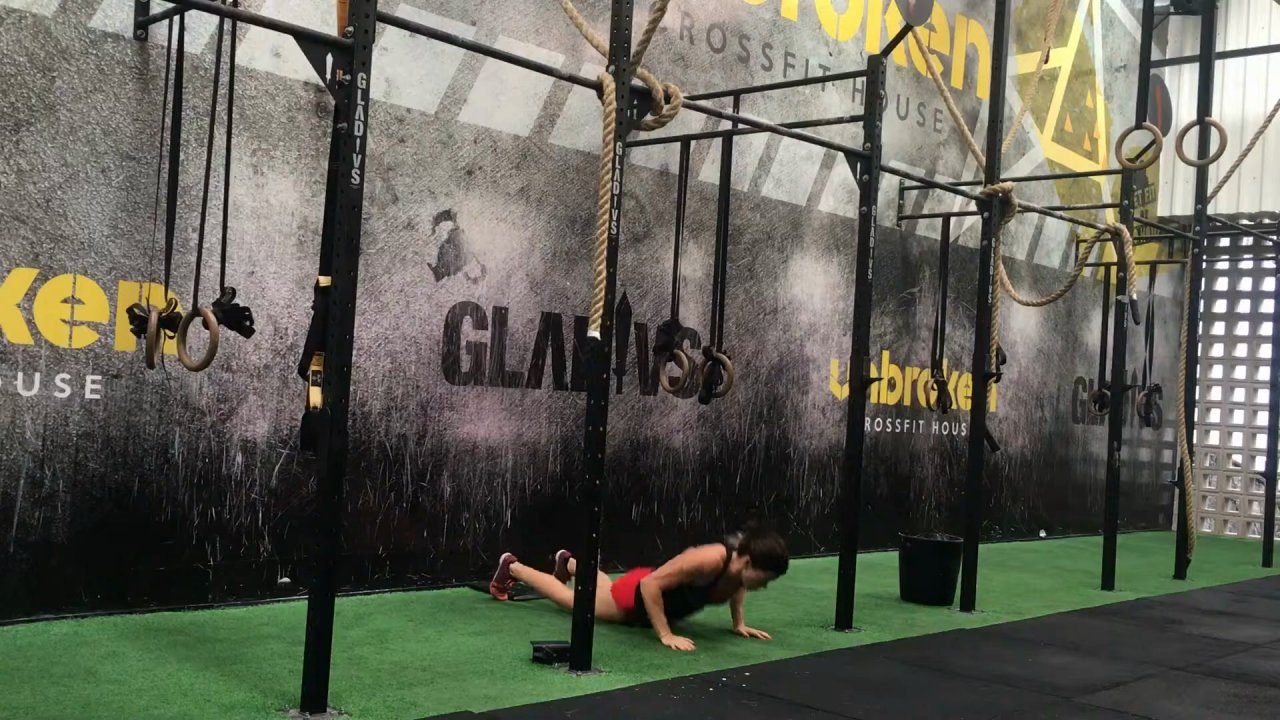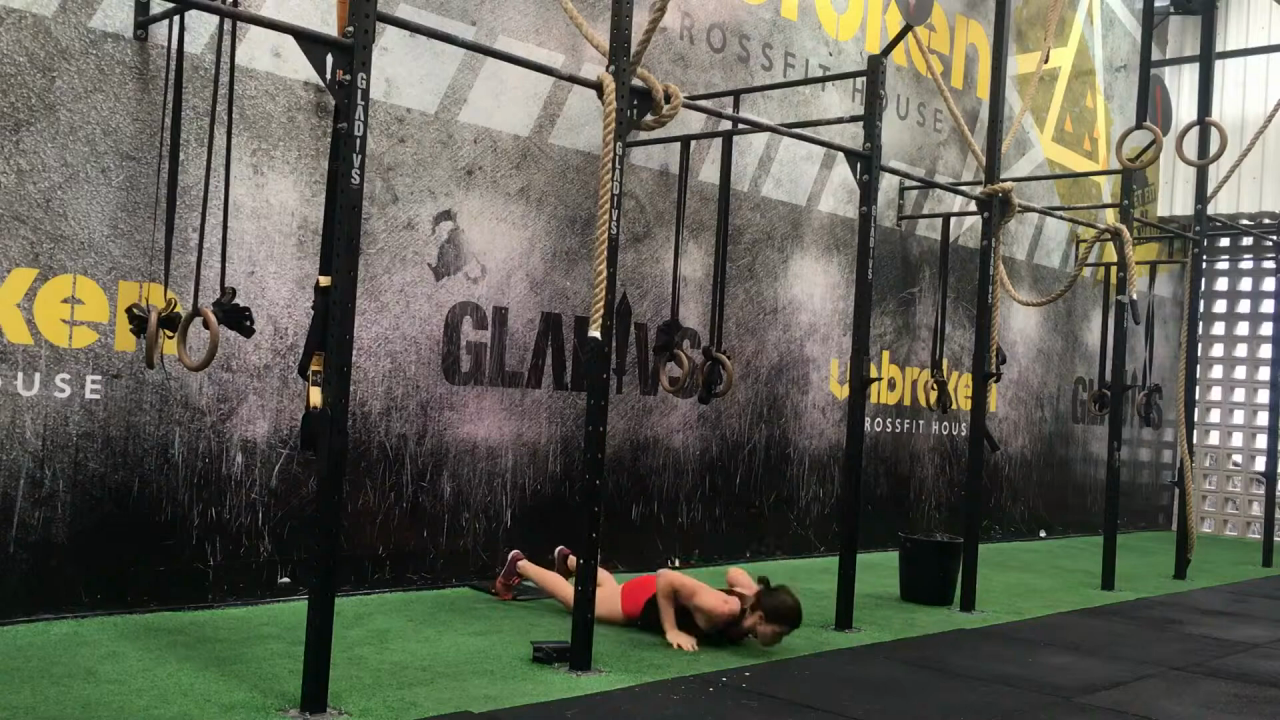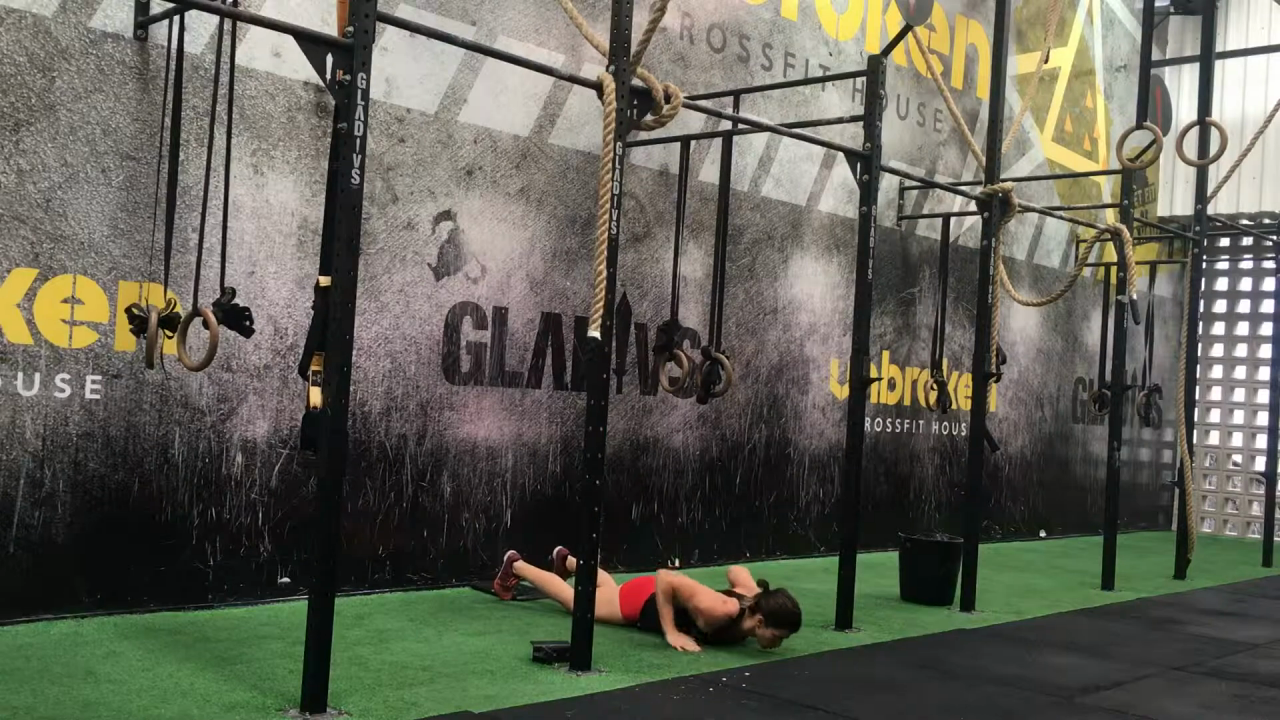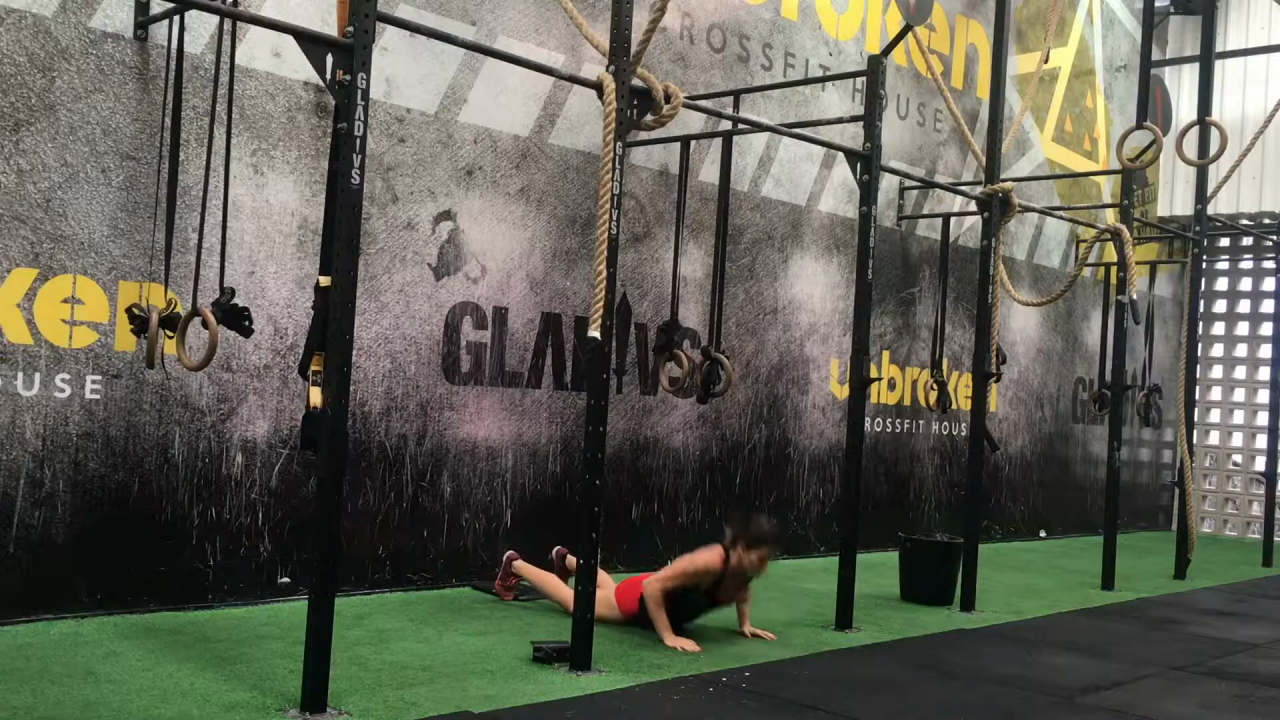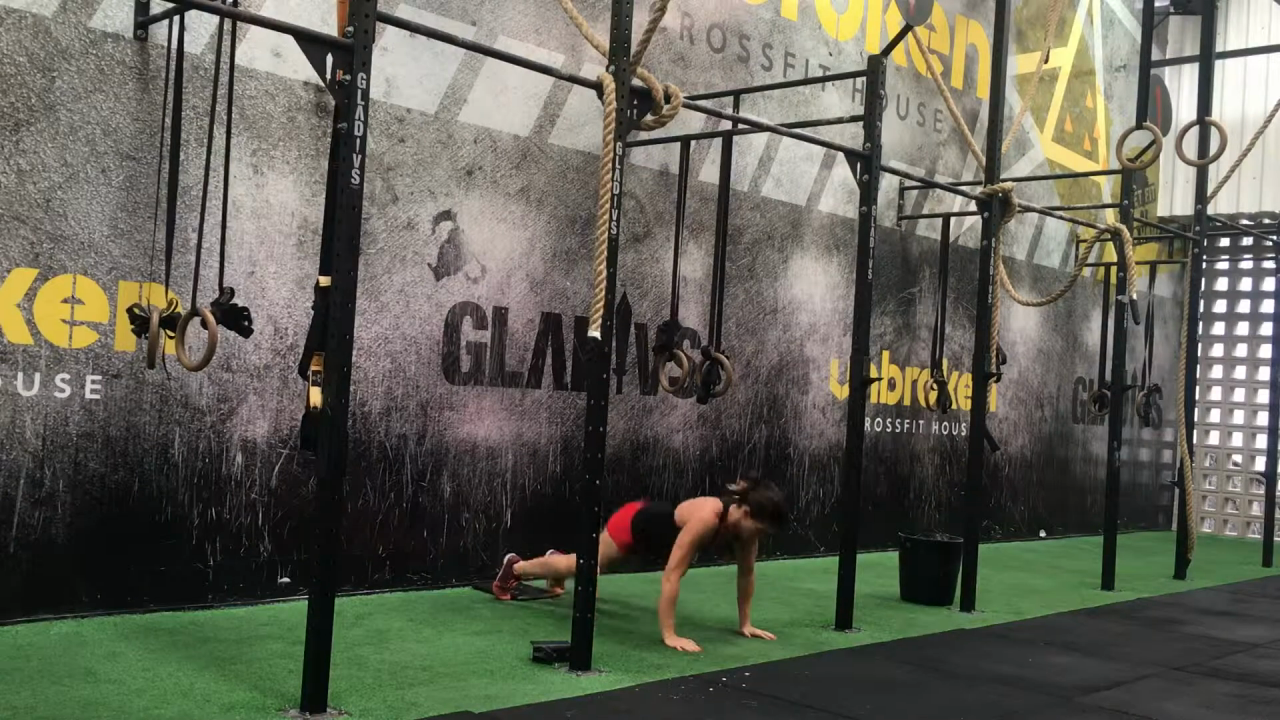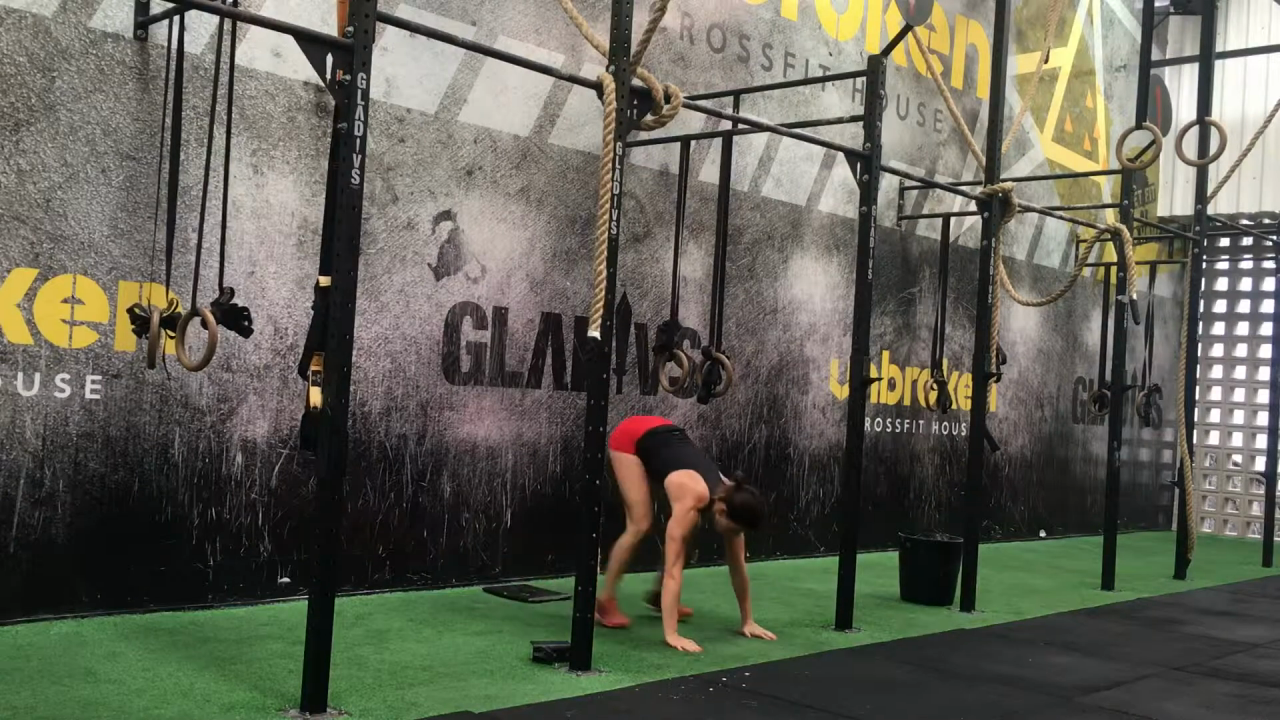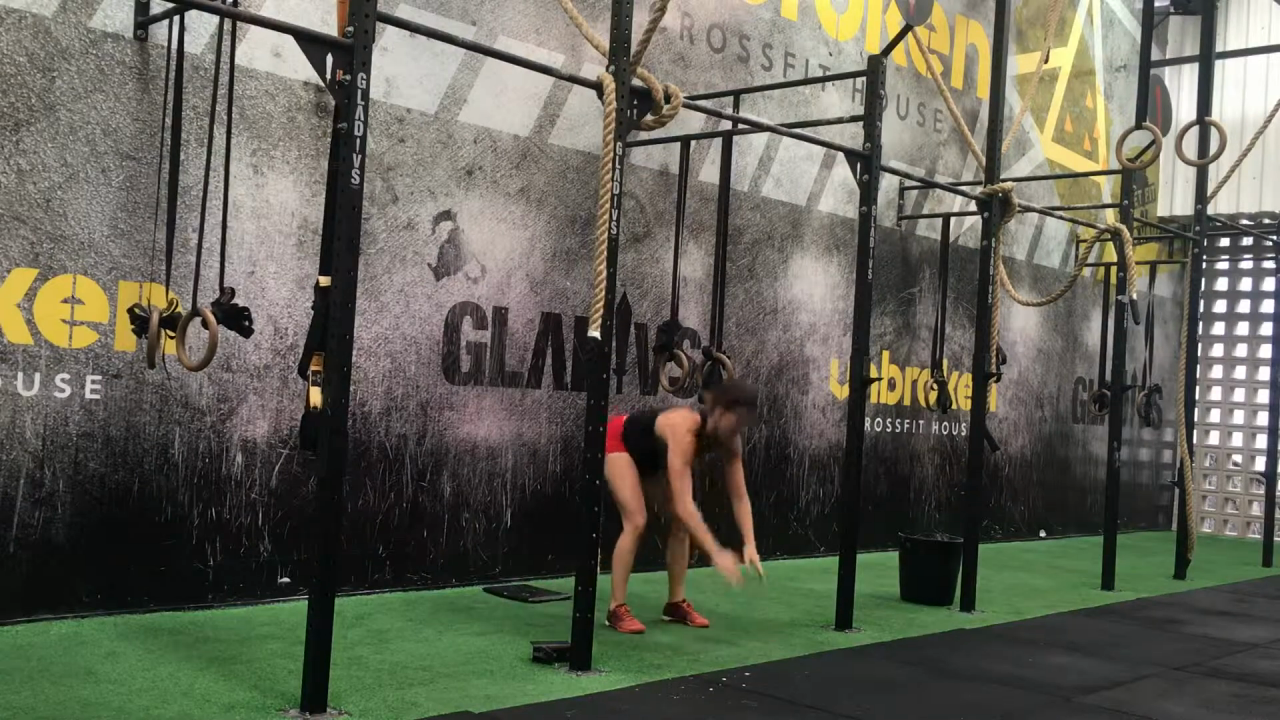
dt=0.3s
person 1, frame 1
left shoulder: (742, 564)
right shoulder: (708, 561)
right elbow: (649, 585)
left wrist: (739, 624)
right wrist: (666, 636)
left hip: (658, 589)
right hip: (633, 599)
left knee: (606, 585)
right knee: (570, 599)
left ankle: (568, 563)
right ankle: (511, 567)
person 1, frame 2
left shoulder: (753, 599)
right shoulder: (722, 612)
left elbow: (734, 572)
right elbow: (663, 576)
left wrist: (743, 631)
right wrist: (672, 632)
left hip: (662, 598)
right hip: (642, 604)
left knee: (612, 585)
right knee: (575, 598)
left ankle: (567, 558)
right ankle: (520, 564)
person 1, frame 3
left shoulder: (754, 599)
right shoulder: (720, 612)
left elbow: (736, 569)
right elbow: (664, 576)
right wrist: (671, 633)
left hip: (660, 597)
right hip: (641, 604)
left knee: (611, 585)
right knee: (574, 599)
left ankle: (566, 559)
right ankle: (516, 564)
person 1, frame 4
left shoulder: (745, 561)
right shoulder: (710, 562)
right elbow: (653, 588)
left wrist: (744, 623)
right wrist: (668, 636)
left hip: (657, 595)
right hip: (639, 601)
left knee: (607, 584)
right knee: (573, 601)
left ankle: (565, 558)
right ankle: (514, 565)
person 1, frame 5
left shoulder: (744, 521)
right shoulder: (706, 518)
left elbow: (746, 573)
right elbow: (671, 575)
left wrist: (745, 623)
right wrist: (669, 635)
left hip: (655, 535)
right hip: (633, 525)
left knee: (594, 566)
left ankle: (560, 556)
right ankle: (515, 567)
person 1, frame 6
left shoulder: (729, 499)
right shoulder: (692, 500)
left elbow: (737, 564)
right elbow: (674, 567)
left wrist: (746, 619)
right wrist: (671, 631)
right hip: (632, 437)
left knee: (685, 533)
right knee: (640, 526)
left ankle: (659, 594)
right ankle: (605, 601)
person 1, frame 7
left shoulder: (729, 439)
right shoulder: (684, 429)
left elbow: (739, 496)
right elbow: (683, 503)
left wrist: (749, 545)
right wrist: (716, 553)
left hip: (652, 456)
right hip: (620, 443)
left knee: (681, 521)
right knee: (636, 521)
left ankle: (676, 603)
right ankle: (617, 609)
